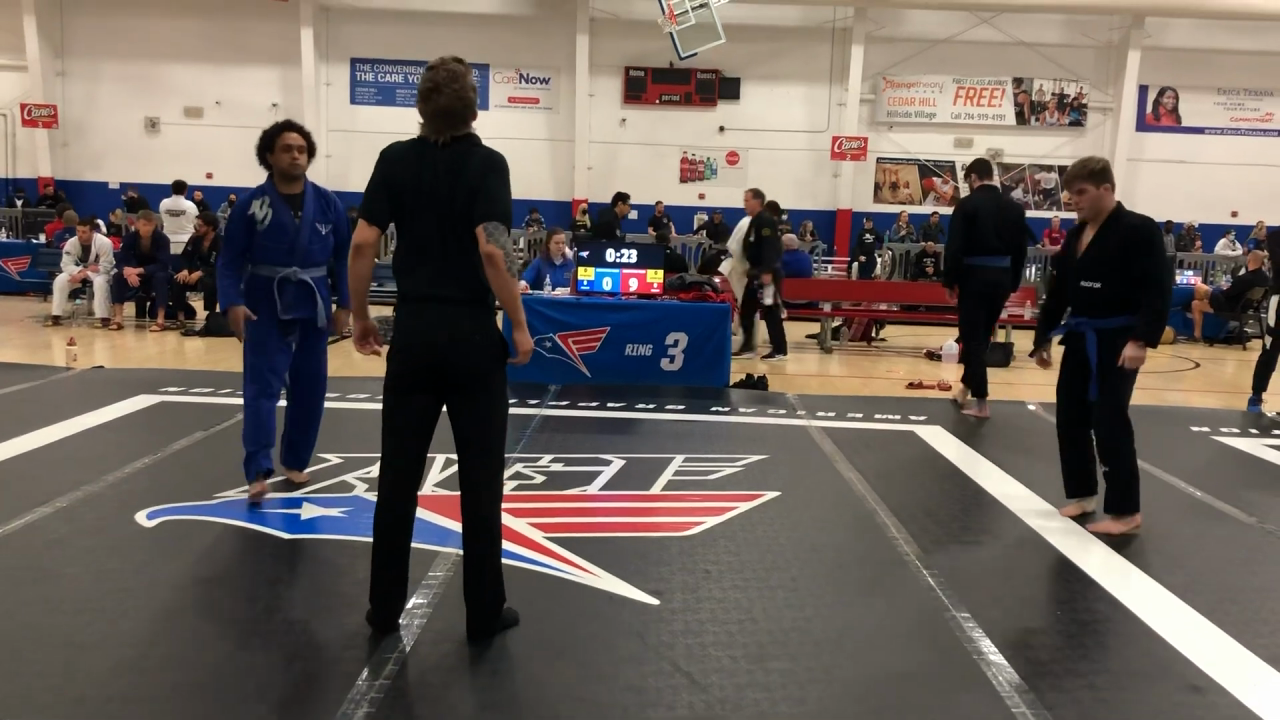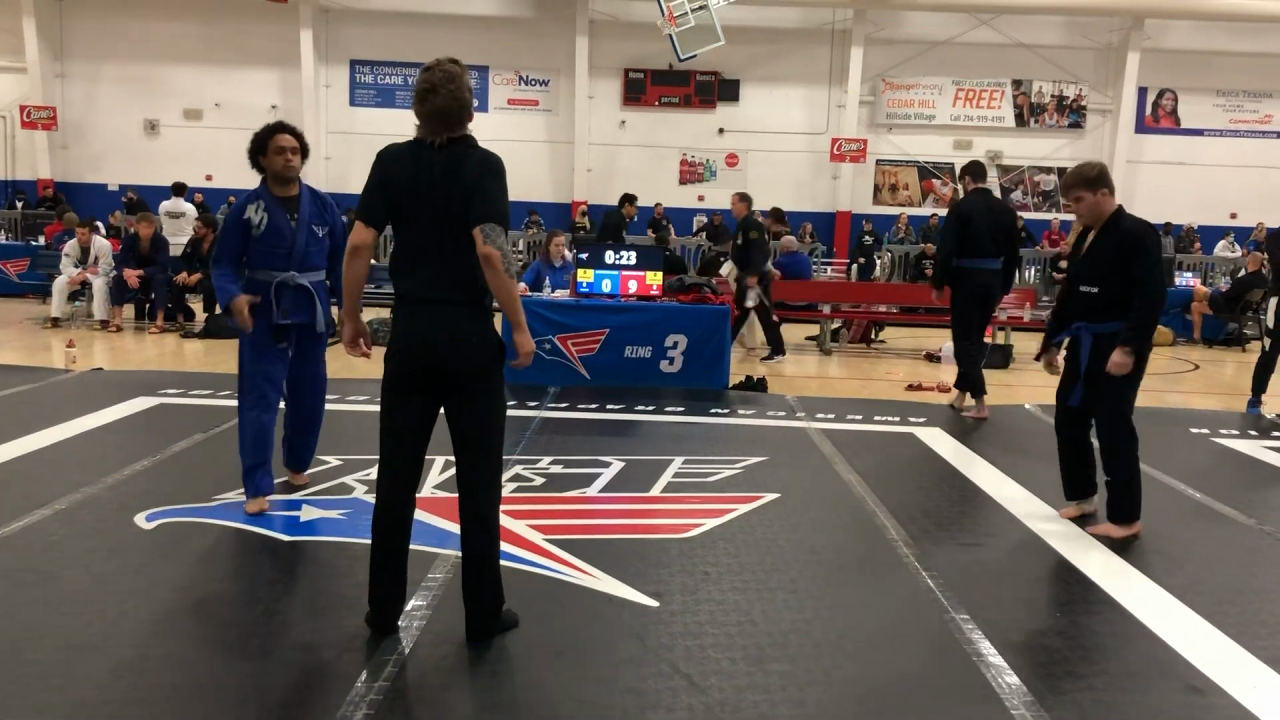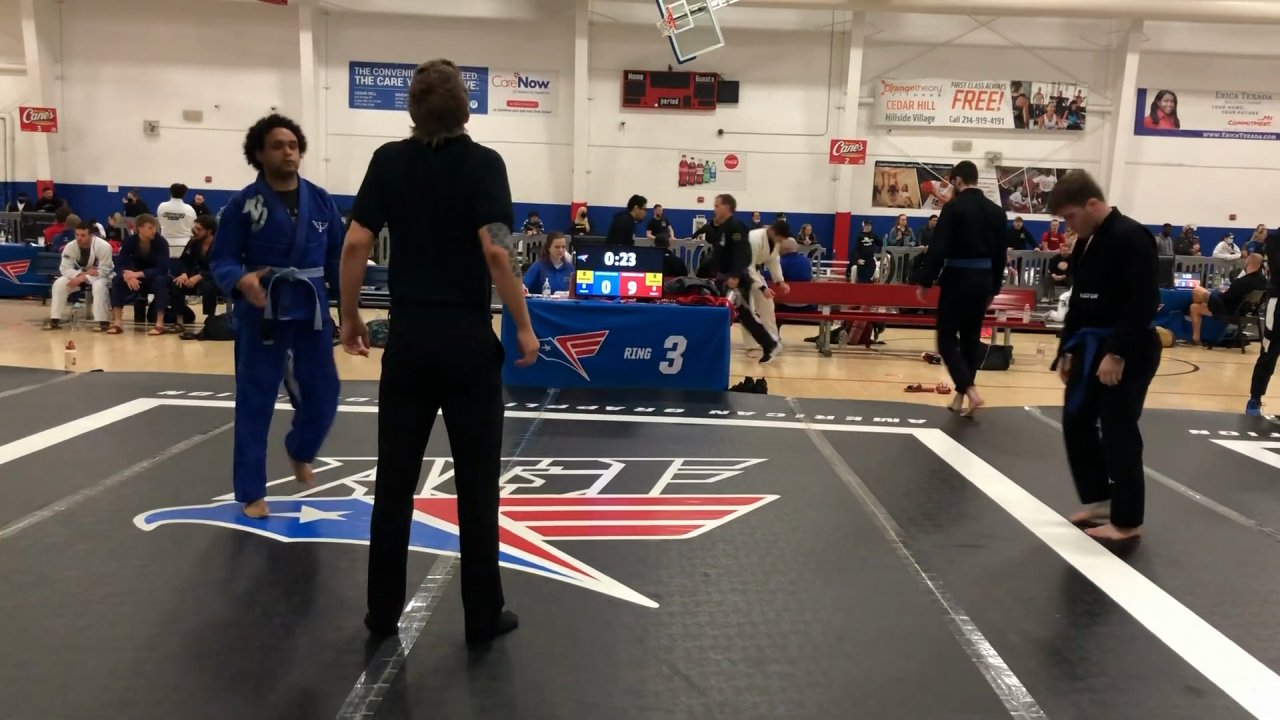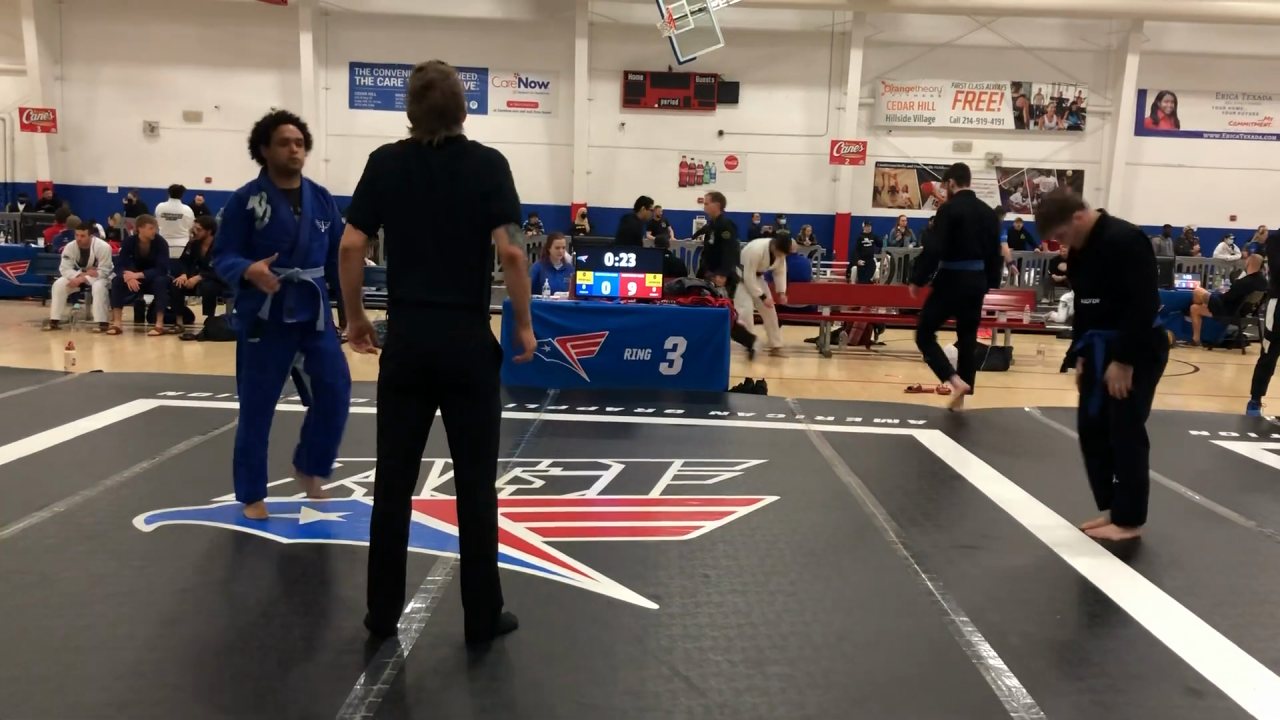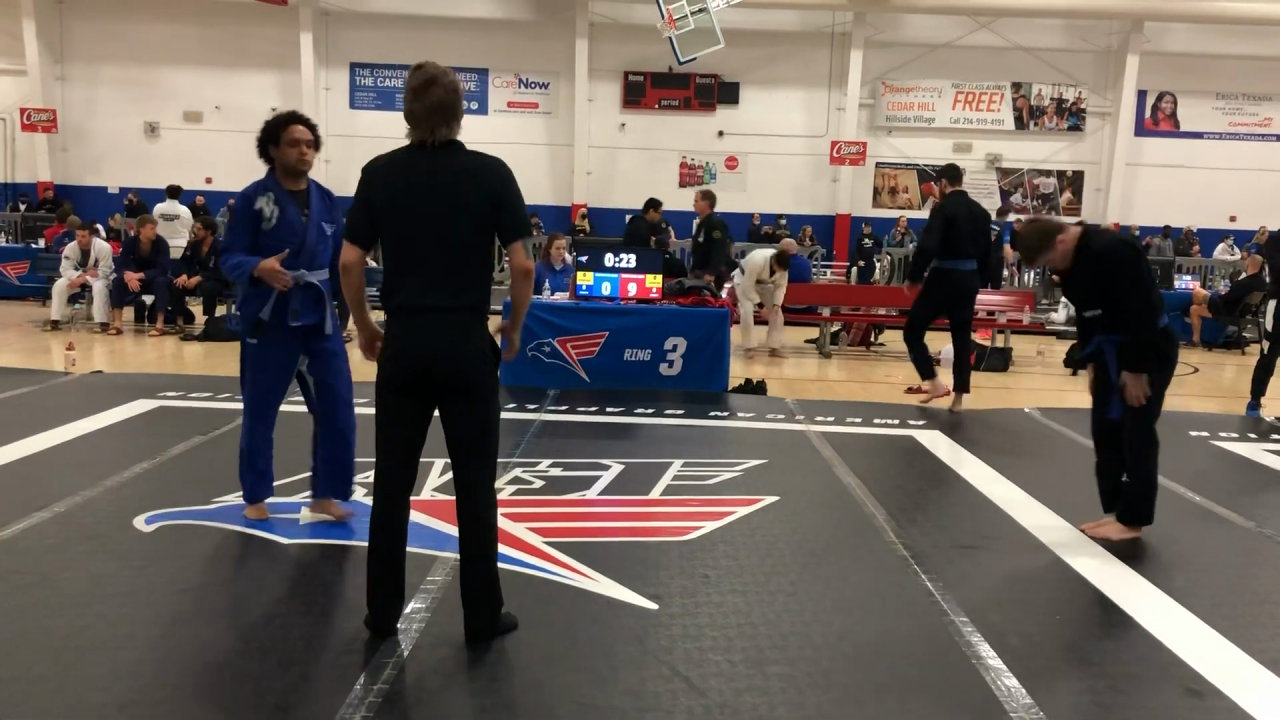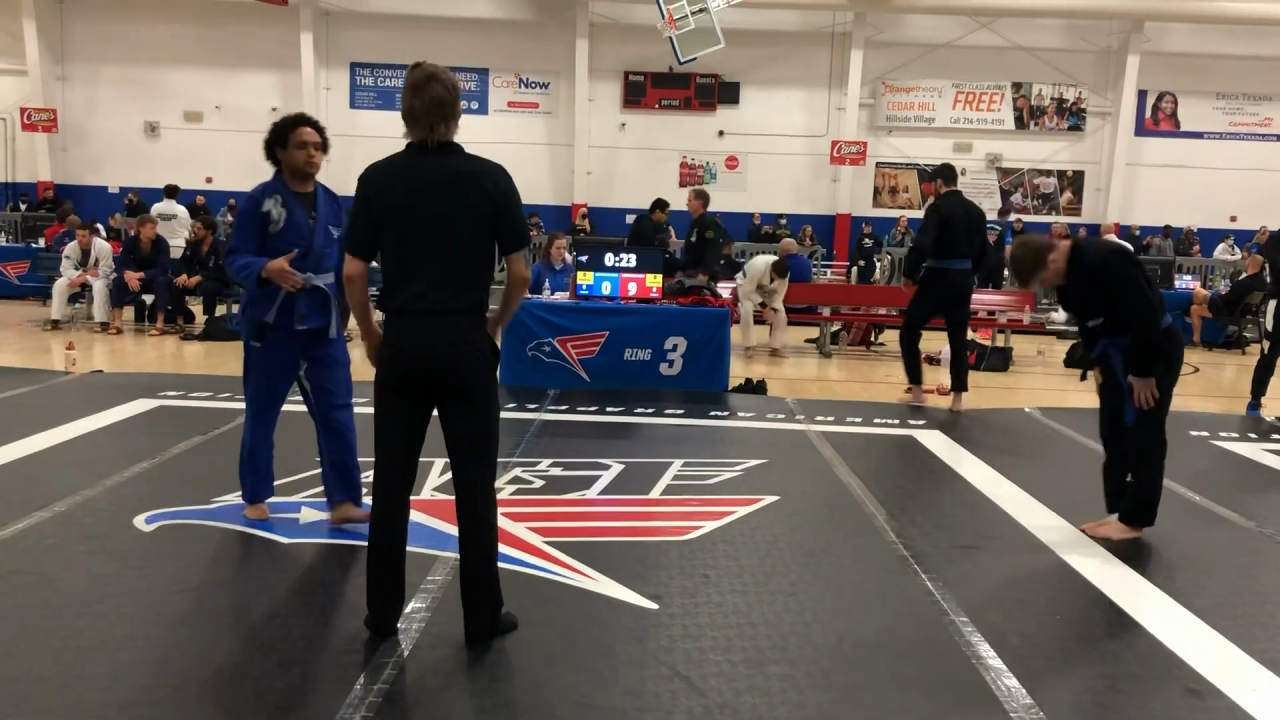
dt=0.1s
person 1, frame 1
left shoulder: (396, 160)
right shoulder: (486, 163)
left elbow: (364, 243)
right elbow: (492, 250)
left wrist: (359, 317)
right wrist: (519, 326)
left hip: (413, 334)
right hip: (472, 335)
left knee: (398, 477)
right knee: (480, 481)
left ankle: (385, 606)
right ankle: (484, 612)
person 1, frame 2
left shoulder: (392, 161)
right shoulder: (483, 164)
left elbow: (360, 245)
right elbow: (490, 253)
left wrist: (351, 318)
right wrist: (519, 328)
left hip: (410, 336)
right hip: (470, 338)
left knee: (396, 479)
right knee: (478, 483)
left ankle: (384, 609)
right ankle: (483, 613)
person 1, frame 3
left shoulder: (389, 161)
right shoulder: (483, 164)
left elbow: (354, 245)
right elbow: (497, 252)
left wrist: (350, 318)
right wrist: (524, 327)
left hip: (408, 338)
right hip: (469, 338)
left knee: (395, 480)
right knee: (477, 483)
left ankle: (383, 610)
right ankle: (483, 615)
person 1, frame 4
left shoulder: (385, 164)
right shoulder: (487, 164)
left elbow: (351, 247)
right elbow: (509, 252)
left wrist: (355, 316)
right wrist: (524, 324)
left hip: (406, 339)
right hip: (467, 340)
left knee: (394, 481)
right knee: (475, 484)
left ankle: (383, 611)
right ankle: (482, 616)
person 1, frame 5
left shoulder: (380, 173)
right shoulder: (491, 173)
left elbow: (351, 264)
right elbow: (522, 266)
left wrist: (364, 330)
right wrist: (514, 327)
left hip: (404, 345)
right hip: (467, 344)
left knee: (392, 484)
right knee: (475, 486)
left ankle: (383, 612)
right ankle: (482, 616)
person 1, frame 6
left shoulder: (378, 179)
right shoulder: (490, 178)
left elbow: (354, 273)
right elbow: (520, 273)
left wrist: (369, 334)
right wrist: (498, 321)
left hip: (402, 346)
right hip: (465, 345)
left knee: (392, 483)
right knee: (475, 486)
left ankle: (383, 612)
right ankle: (483, 616)
person 2, frame 1
left shoulder: (327, 203)
right shoulder: (251, 205)
left elbow: (344, 258)
right elbow: (230, 260)
left wrist: (345, 303)
right wrist: (232, 304)
left hip: (313, 310)
right hip: (265, 311)
left knee: (309, 392)
right knee: (263, 388)
left ankle: (295, 461)
right ankle: (259, 474)
person 2, frame 2
left shoulder: (322, 205)
right shoulder: (246, 209)
left elbow: (340, 259)
right elbow: (223, 263)
left wrist: (348, 303)
right wrist: (233, 297)
left hip: (311, 314)
right hip: (263, 316)
left knee: (308, 398)
right knee: (259, 399)
left ankle: (296, 462)
right ankle: (257, 489)
person 2, frame 3
left shoulder: (320, 200)
right shoulder: (244, 203)
left elbow: (336, 254)
right elbow: (221, 259)
right wrist: (240, 281)
left hip: (311, 312)
right hip: (262, 316)
left knee: (321, 395)
right knee: (254, 404)
left ankle: (299, 451)
right ankle: (251, 493)
person 2, frame 4
left shoulder: (321, 199)
right shoulder: (246, 200)
left elbow: (336, 255)
right elbow: (222, 256)
right wrist: (247, 270)
left hip: (313, 313)
right hip: (263, 316)
left knee: (334, 393)
right knee: (256, 406)
left ankle: (309, 466)
right ankle: (252, 494)
person 2, frame 5
left shoulder: (326, 200)
right shoulder: (253, 199)
left elbow: (339, 257)
right elbow: (229, 257)
right wrist: (258, 268)
left hip: (319, 317)
right hip: (269, 318)
left knee: (337, 406)
right knee: (261, 408)
left ankle: (330, 494)
right ankle: (256, 495)
person 2, frame 6
left shoulder: (332, 203)
right shoulder: (260, 200)
left elbow: (343, 260)
right elbow: (235, 259)
right wrist: (267, 269)
left hip: (323, 321)
right hip: (272, 321)
left knee: (336, 410)
right knee: (262, 410)
left ankle: (344, 500)
right ankle: (255, 495)
person 3, frame 1
left shoulder: (1139, 230)
right shoulder: (1077, 233)
left elbow: (1158, 290)
right elbow: (1058, 289)
left wrist: (1142, 340)
right wrist: (1043, 337)
left hip: (1118, 342)
right hip: (1080, 339)
left knee: (1110, 423)
right knee: (1071, 419)
left ankle: (1125, 511)
right ankle: (1082, 495)
person 3, frame 2
left shoulder: (1136, 234)
right shoulder: (1086, 237)
left elbow: (1151, 296)
right elbow: (1069, 294)
left wrist: (1129, 347)
right wrist: (1051, 342)
left hip: (1117, 348)
right hip: (1083, 344)
left knee: (1114, 429)
right knee: (1068, 420)
left ankle: (1125, 517)
right ankle: (1081, 497)
person 3, frame 3
left shoulder: (1131, 238)
right shoulder: (1088, 242)
left elbow: (1142, 302)
left wrist: (1118, 355)
right wrist: (1067, 349)
left hip: (1128, 351)
right hip: (1091, 348)
left knee: (1118, 432)
right knee: (1076, 425)
left ankle: (1125, 520)
right ankle: (1098, 500)
person 3, frame 4
left shoulder: (1124, 241)
right shoulder: (1082, 248)
left elbow: (1143, 306)
left wrist: (1125, 360)
right wrist: (1082, 354)
left hip: (1139, 351)
right hip: (1101, 350)
left knee: (1126, 432)
right knee: (1092, 429)
left ankle: (1128, 520)
right ankle: (1111, 507)
person 3, frame 5
left shoulder: (1112, 251)
right shoulder: (1071, 261)
left elbow: (1143, 311)
left wrist: (1137, 367)
right wrist: (1092, 361)
left hip: (1149, 348)
right hip: (1113, 351)
left knee: (1135, 432)
right knee: (1106, 433)
left ankle: (1131, 519)
right ankle: (1117, 510)
person 3, frame 6
left shoulder: (1104, 261)
right shoulder: (1067, 273)
left elbow: (1145, 316)
left wrist: (1143, 372)
right wrist: (1100, 364)
left hip: (1155, 349)
right hip: (1119, 352)
left knee: (1143, 432)
right knee: (1114, 433)
left ankle: (1134, 519)
right ankle: (1120, 510)
person 4, frame 1
left shoulder: (967, 205)
right shoulder: (1013, 207)
left elbow: (954, 247)
right elbow: (1020, 250)
left wrist: (949, 282)
right wrist: (1012, 284)
left hip: (974, 277)
right hip: (1001, 277)
left knee: (971, 338)
right knee: (982, 335)
left ankle: (981, 403)
right ankle: (966, 390)
person 4, frame 2
left shoulder: (961, 207)
right shoulder: (1006, 210)
left elbow: (946, 249)
right elbow: (1012, 253)
left wrist: (938, 283)
right wrist: (1004, 287)
left hip: (967, 278)
right hip: (993, 280)
left knee: (965, 340)
right knee: (975, 338)
left ankle: (980, 402)
right ankle: (962, 393)
person 4, frame 3
left shoulder: (954, 207)
right shoulder: (996, 210)
left elbow: (938, 249)
right elbow: (1000, 253)
left wrist: (924, 281)
right wrist: (994, 286)
left hip: (957, 278)
right hip: (983, 280)
left knee: (947, 338)
right knee: (971, 338)
left ankle: (971, 392)
right ankle: (962, 395)
person 4, frame 4
left shoulder: (949, 209)
right shoulder: (988, 212)
left elbow: (934, 249)
right elbow: (994, 254)
left wrist: (917, 279)
right wrist: (988, 284)
left hip: (952, 280)
right hip: (976, 281)
left knee: (924, 333)
right knee: (968, 339)
left ankle: (956, 381)
right ankle: (960, 396)
person 4, frame 5
left shoulder: (943, 208)
right shoulder: (981, 211)
left elbow: (927, 246)
right elbow: (986, 251)
left wrist: (912, 276)
left hip: (944, 278)
right hip: (970, 279)
left knee: (913, 330)
right knee: (962, 338)
left ankle: (933, 382)
right ankle: (958, 398)
person 4, frame 6
left shoulder: (939, 208)
right shoulder: (976, 211)
left elbow: (922, 244)
right elbow: (982, 249)
left wrist: (909, 273)
left hip: (939, 277)
right hip: (964, 279)
left knee: (910, 331)
right knee: (958, 337)
left ankle: (916, 388)
right ankle: (957, 397)
